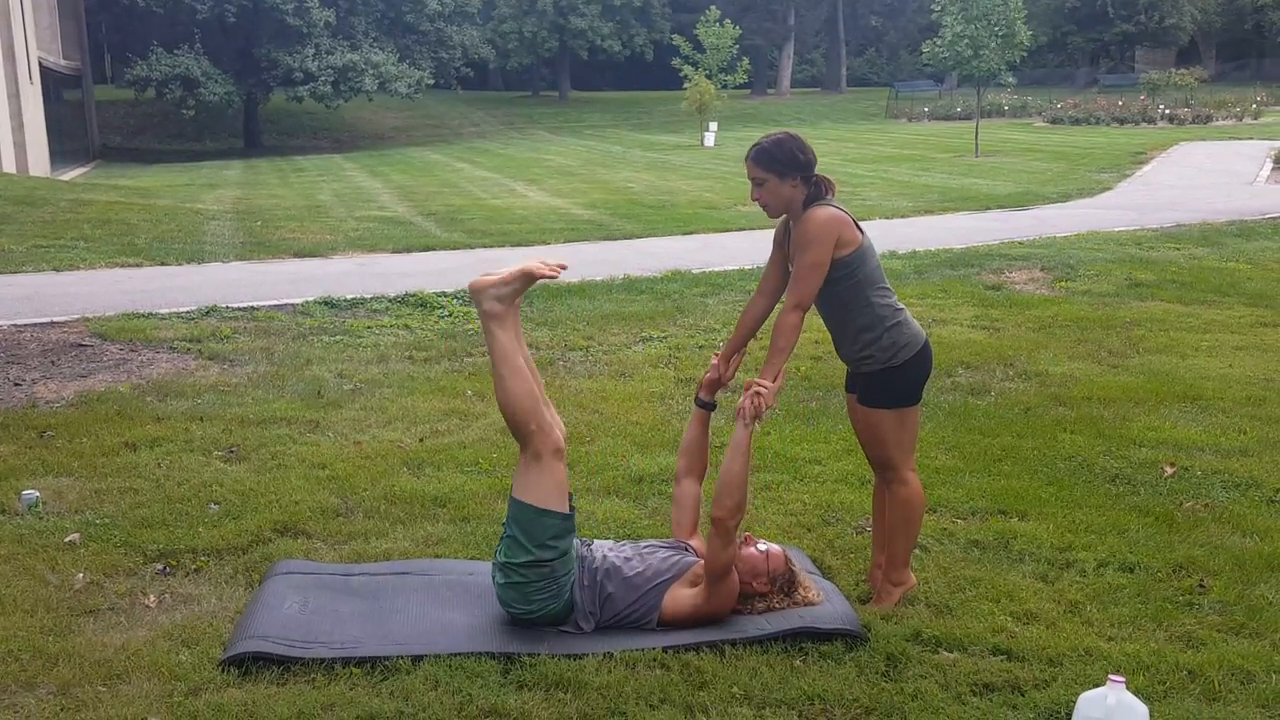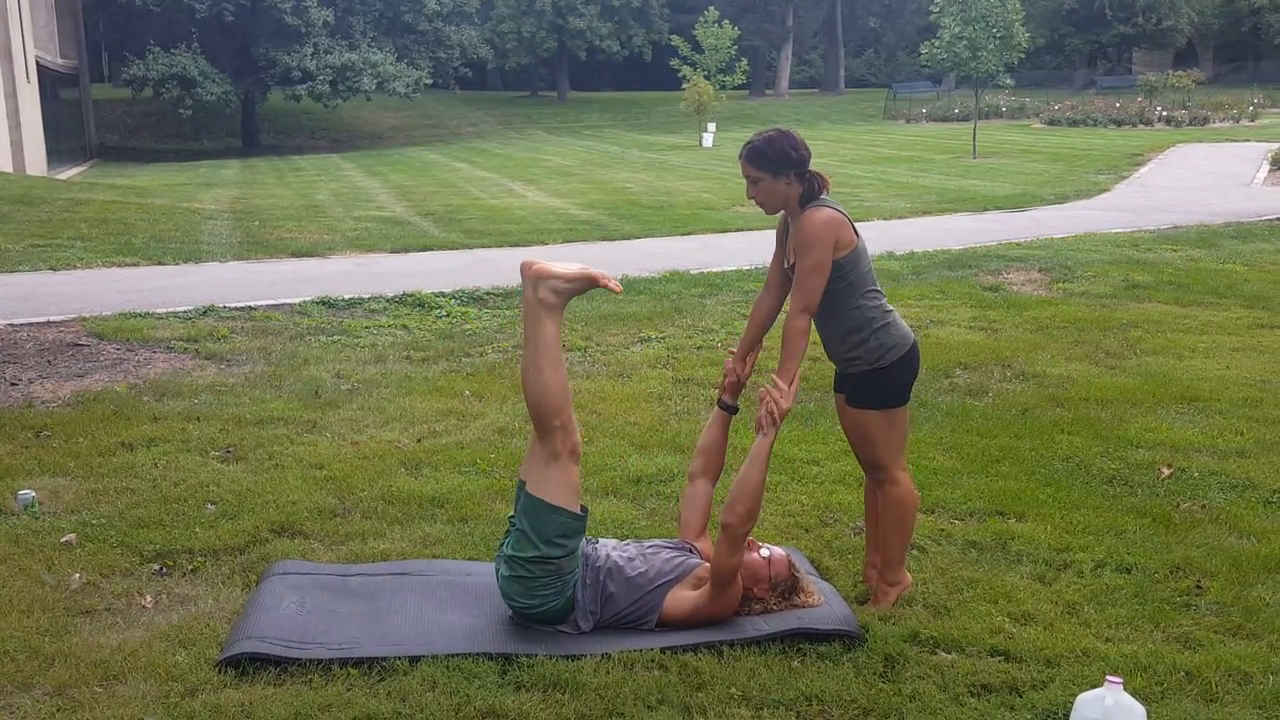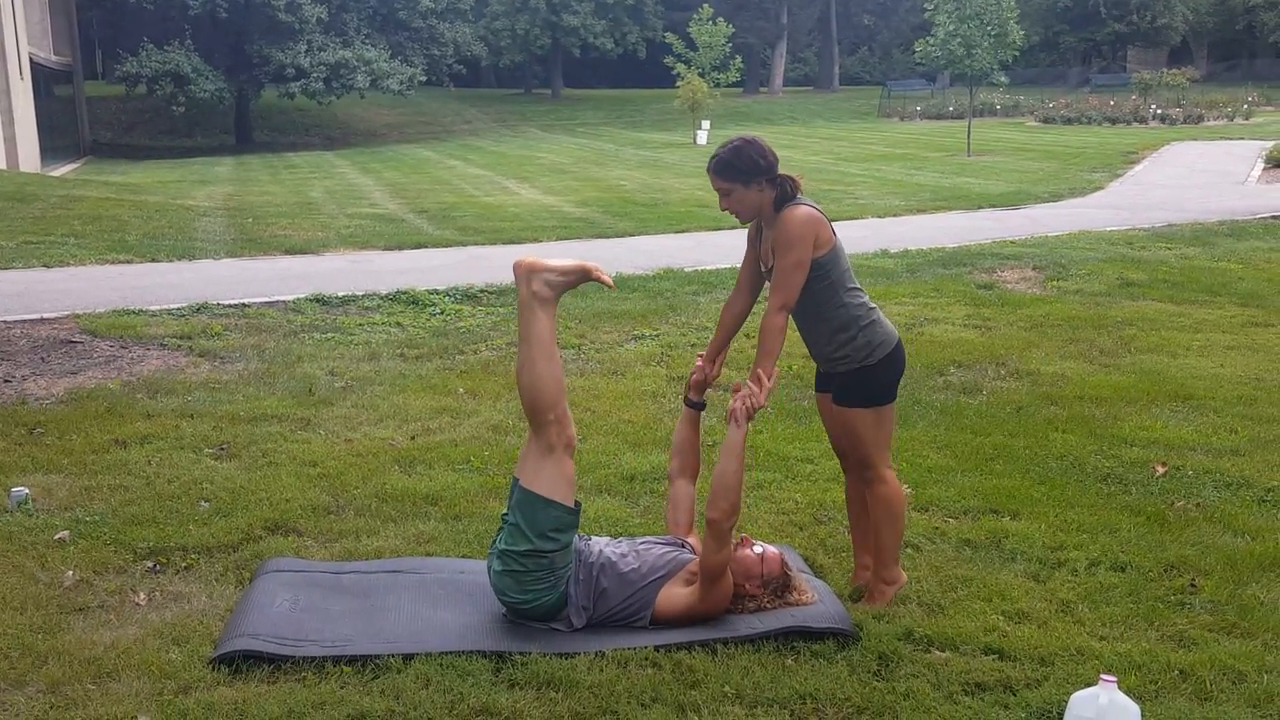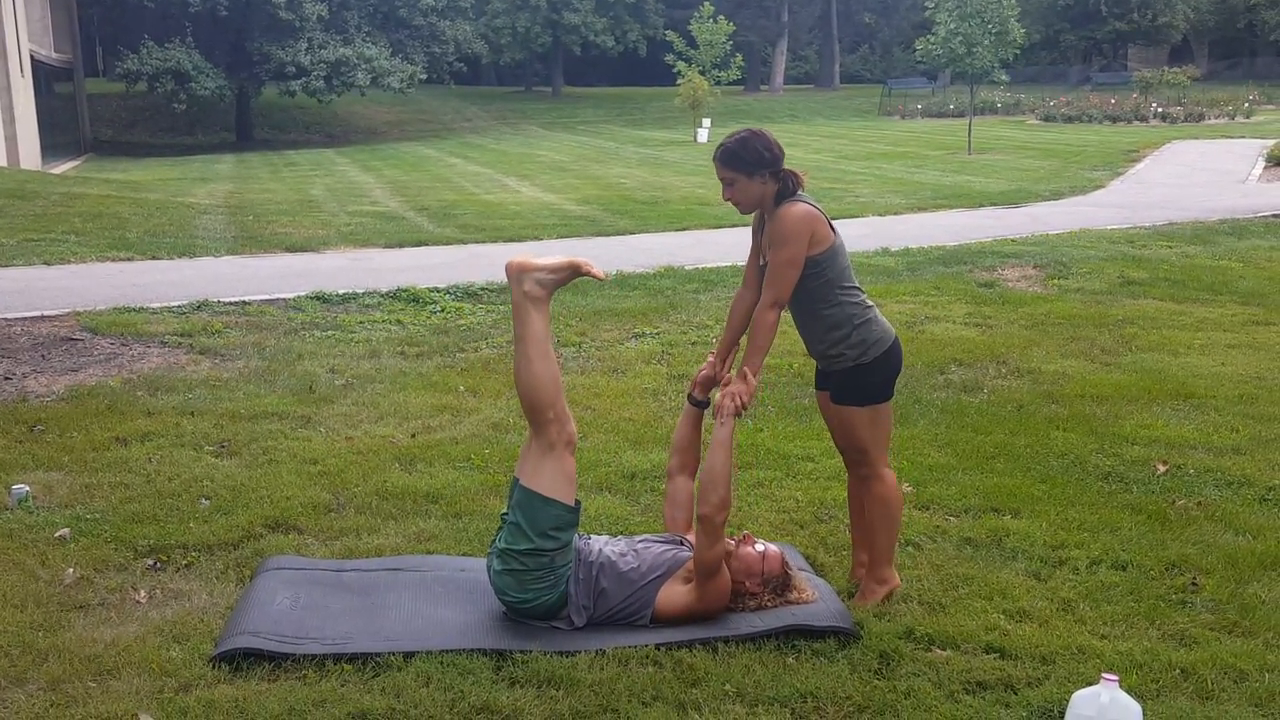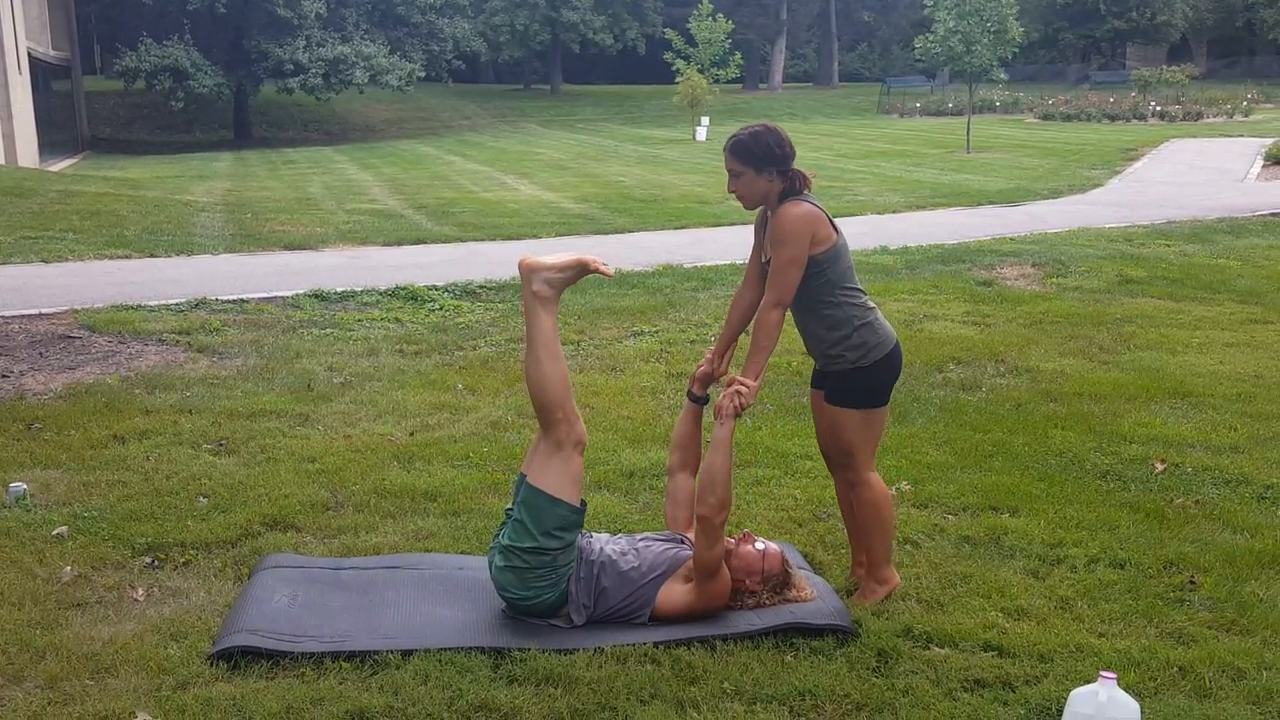
dt=0.4s
person 1, frame 1
left shoulder: (821, 222)
right shoulder: (790, 228)
left elbow: (794, 308)
right elbow: (764, 297)
left wrist: (767, 381)
right wrist: (725, 357)
left hip: (896, 358)
right hip: (866, 359)
left knee: (897, 471)
right knee: (881, 468)
left ankle: (899, 575)
right ankle: (880, 566)
person 1, frame 2
left shoulder: (819, 222)
right shoulder: (790, 223)
left elbow: (801, 311)
right elbow: (771, 295)
left wrist: (783, 385)
right wrist: (740, 356)
left hip: (882, 358)
right hip: (855, 361)
left knee: (888, 470)
right knee: (872, 467)
left ankle: (893, 575)
right ankle: (874, 566)
person 1, frame 3
left shoulder: (797, 221)
right shoulder: (762, 227)
left elbow: (779, 309)
right elbow: (742, 297)
right wrist: (709, 360)
left hip: (870, 356)
right hip: (835, 360)
left knee: (873, 469)
right knee: (851, 465)
left ankle: (888, 574)
right ankle: (865, 566)
person 1, frame 4
left shoulder: (794, 218)
right shoulder: (766, 220)
left elbow: (771, 305)
right elbow: (748, 293)
left wrist: (747, 378)
right wrist: (721, 359)
left hip: (866, 354)
right hip: (835, 358)
left knee: (872, 466)
right knee: (854, 464)
left ankle: (882, 573)
right ankle: (862, 565)
person 1, frame 5
left shoulder: (796, 216)
right shoulder: (769, 217)
left elbow: (775, 304)
right elbow: (750, 289)
left wrist: (750, 377)
right wrist: (719, 353)
left hip: (864, 357)
right hip: (834, 359)
left knee: (857, 469)
right knee: (838, 464)
left ankle: (882, 574)
right ankle: (861, 564)
person 2, frame 1
left shoulder: (717, 595)
right shoulder: (696, 556)
left elbow: (725, 516)
right elbow: (687, 475)
left wrist: (744, 427)
right wrist: (706, 398)
left hip: (539, 590)
right hip: (552, 574)
left knee: (543, 442)
right knee: (544, 434)
left ankle: (497, 307)
right ankle: (502, 306)
person 2, frame 2
left shoulder: (721, 599)
right shoulder: (699, 557)
left elbow: (735, 522)
right elbow: (700, 476)
left wrist: (766, 435)
right wrist: (728, 400)
left hip: (544, 588)
right hip: (544, 573)
left knee: (560, 442)
right knee: (552, 433)
left ankle: (548, 298)
right ankle: (541, 293)
person 2, frame 3
left shoulder: (713, 594)
right shoulder: (690, 555)
left elbow: (720, 518)
right elbow: (681, 475)
left wrist: (738, 427)
right wrist: (694, 399)
left hip: (536, 582)
right hip: (525, 569)
left knee: (555, 436)
right knee: (549, 432)
left ankle: (541, 293)
right ankle: (537, 289)
person 2, frame 4
left shoulder: (712, 593)
right shoulder: (688, 551)
left elbow: (711, 513)
right elbow: (680, 472)
left wrist: (724, 423)
right wrist: (698, 398)
left hip: (536, 583)
right hip: (525, 569)
left knee: (555, 435)
right knee: (551, 431)
left ankle: (531, 289)
right ankle: (531, 290)
person 2, frame 5
left shoulder: (712, 591)
right shoulder: (688, 549)
left elbow: (712, 514)
right elbow: (682, 469)
left wrist: (724, 425)
right wrist: (697, 394)
left hip: (536, 580)
right hip: (524, 565)
left knee: (565, 435)
right knee: (559, 431)
left ankle: (541, 290)
right ankle: (542, 290)
